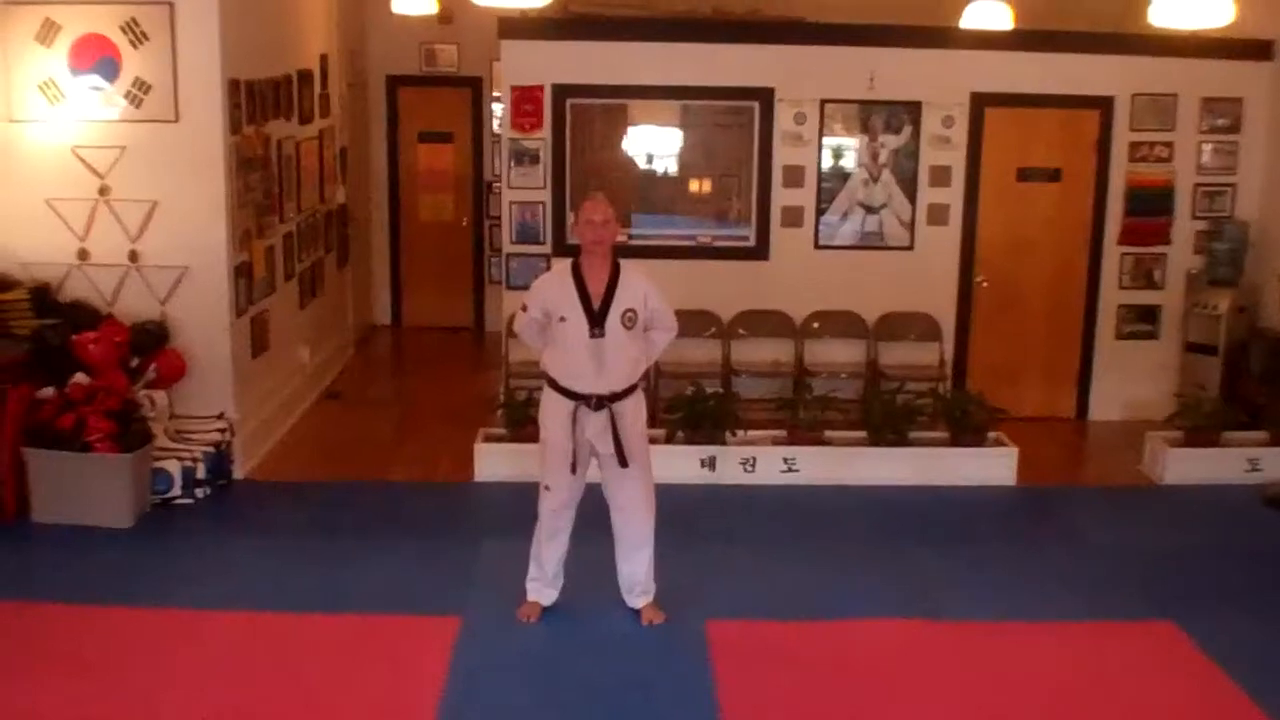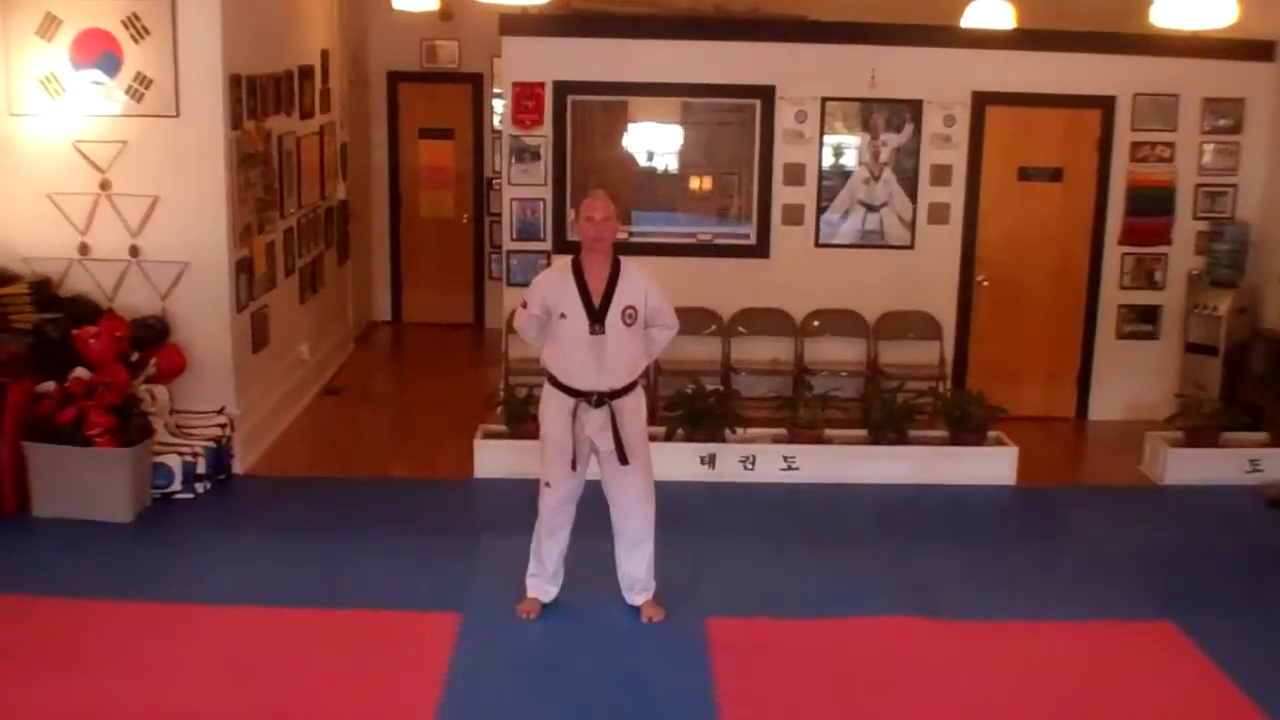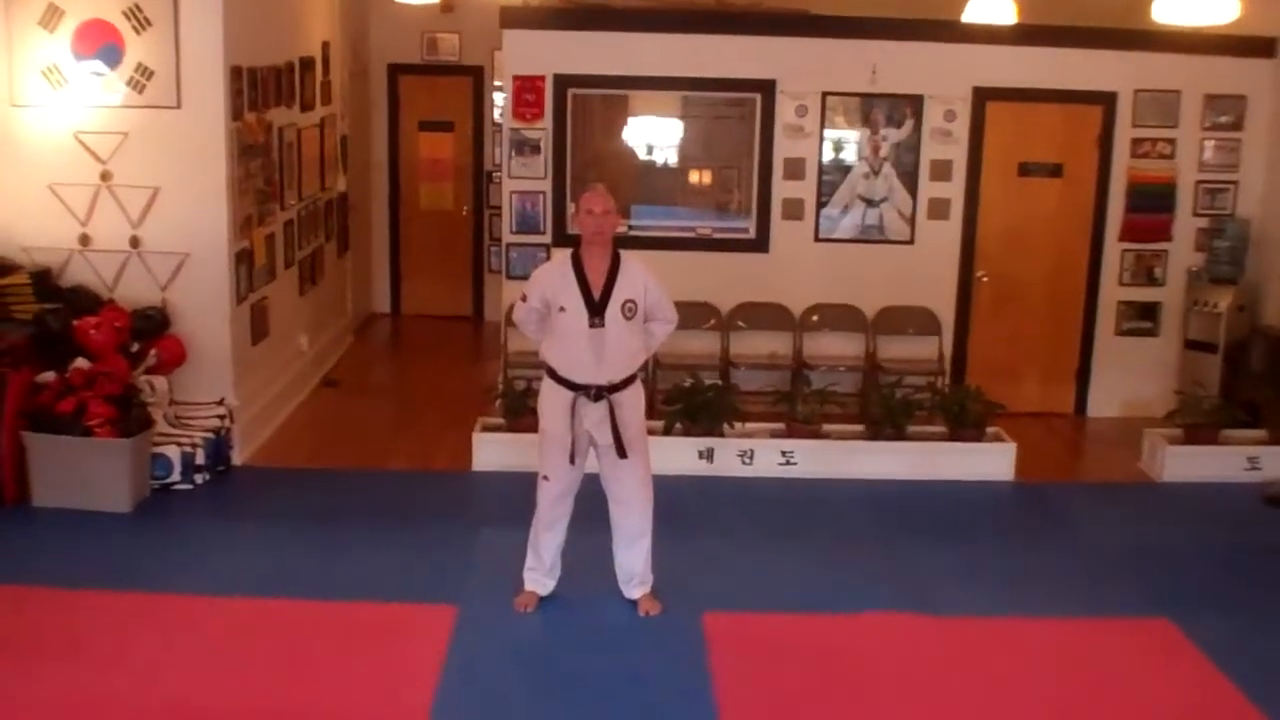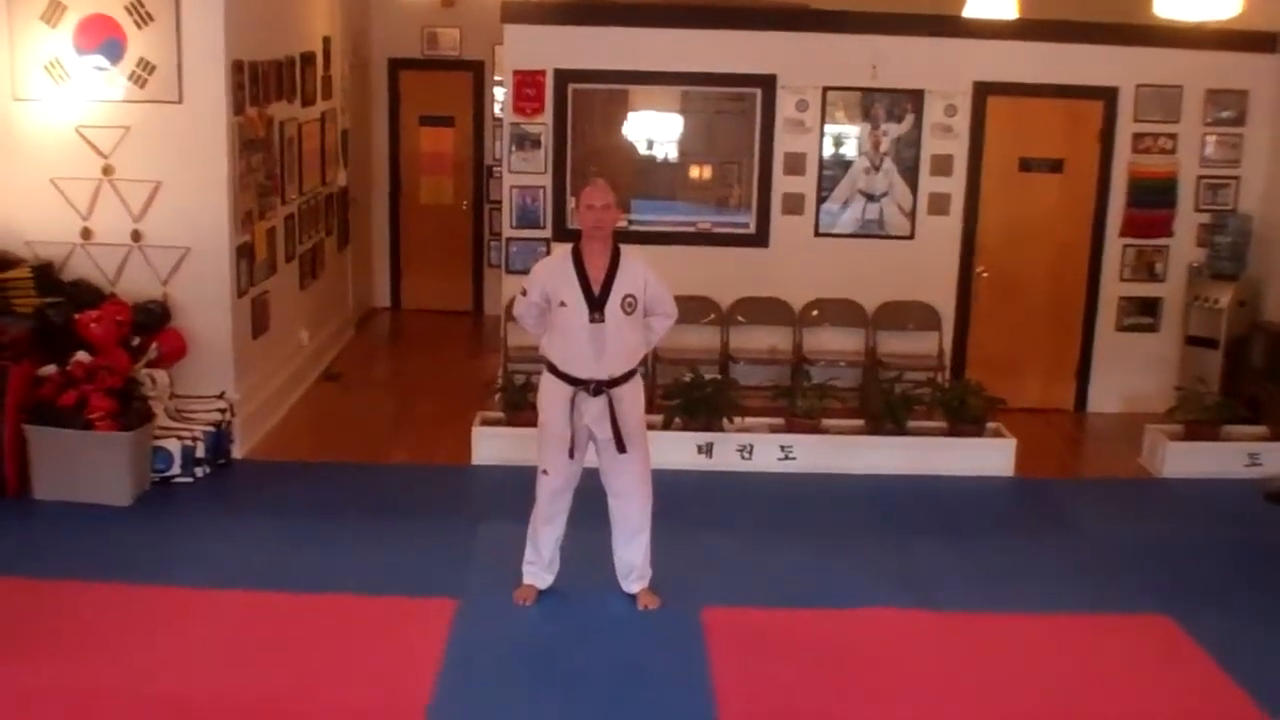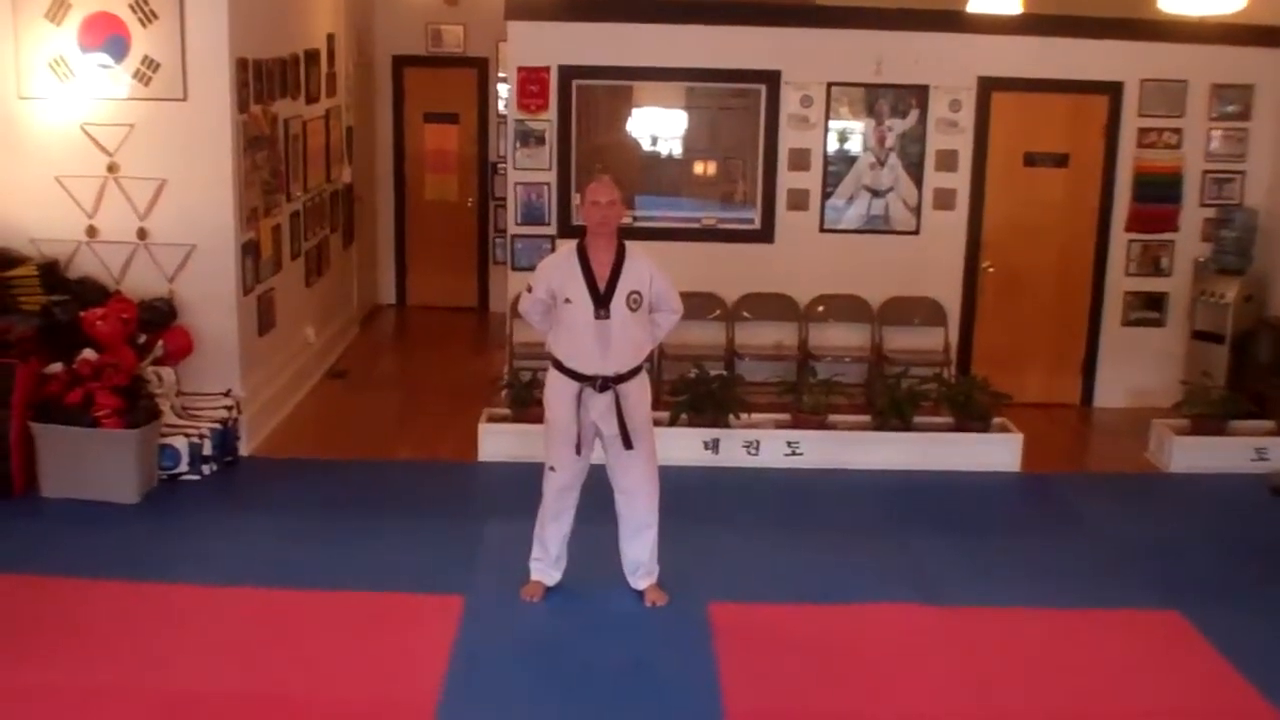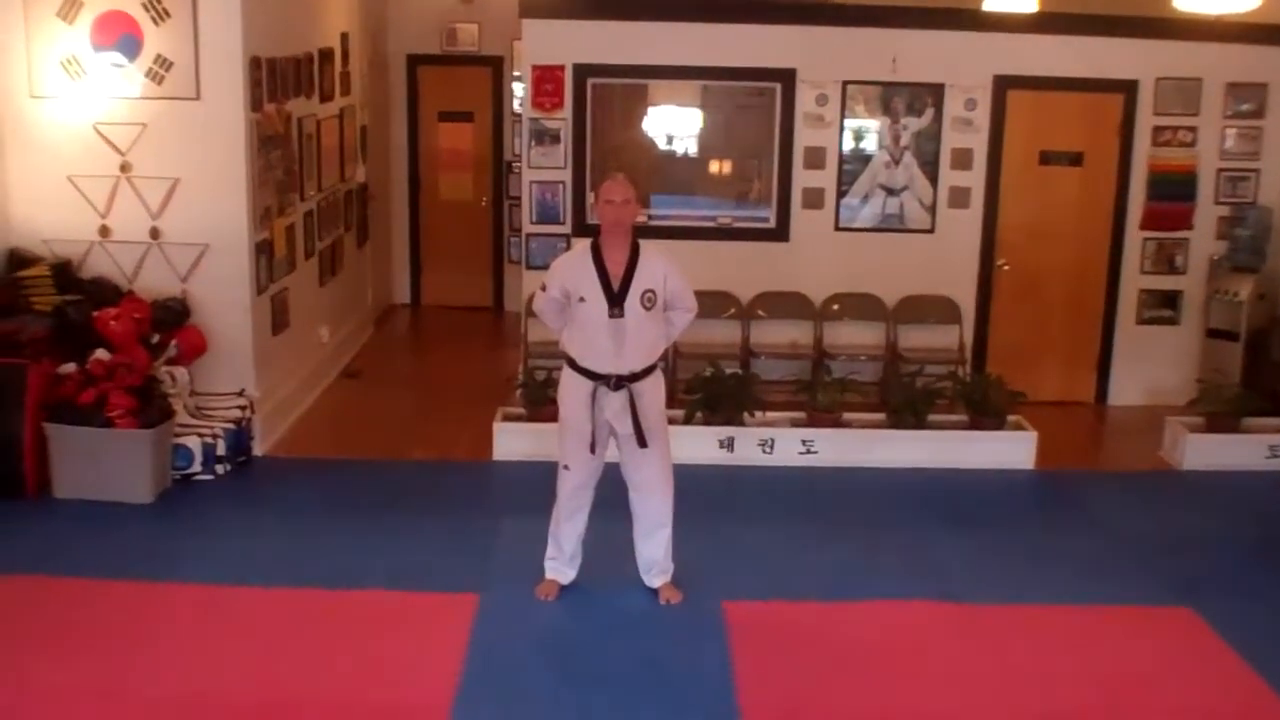
dt=0.5s
person 1, frame 1
left shoulder: (639, 286)
right shoulder: (550, 286)
left elbow: (665, 327)
right elbow: (526, 327)
left wrist: (636, 361)
right wrist: (559, 358)
left hip: (621, 409)
right hip: (565, 408)
left knee: (635, 505)
right knee: (555, 503)
left ankle: (641, 595)
right ankle: (540, 591)
person 1, frame 2
left shoulder: (639, 283)
right shoulder: (550, 282)
left elbow: (666, 325)
right elbow: (526, 324)
left wrist: (636, 358)
right wrist: (560, 356)
left hip: (622, 407)
right hip: (565, 406)
left knee: (635, 502)
right knee: (555, 500)
left ankle: (640, 592)
right ankle: (540, 588)
person 1, frame 3
left shoulder: (638, 277)
right shoulder: (550, 275)
left elbow: (665, 320)
right elbow: (525, 317)
left wrist: (635, 353)
right wrist: (557, 349)
left hip: (620, 400)
right hip: (564, 398)
left knee: (633, 495)
right knee: (553, 492)
left ankle: (638, 586)
right ankle: (537, 582)
person 1, frame 4
left shoulder: (638, 272)
right shoulder: (550, 270)
left elbow: (665, 314)
right elbow: (525, 312)
left wrist: (634, 347)
right wrist: (559, 343)
left hip: (620, 395)
right hip: (563, 393)
left knee: (632, 490)
right knee: (553, 486)
left ankle: (637, 580)
right ankle: (536, 575)
person 1, frame 5
left shoulder: (643, 269)
right shoulder: (556, 267)
left elbow: (670, 310)
right elbow: (531, 309)
left wrist: (640, 344)
right wrist: (564, 340)
left hip: (626, 391)
right hip: (569, 389)
left knee: (639, 486)
right knee: (559, 483)
left ankle: (644, 576)
right ankle: (543, 571)
person 1, frame 6
left shoulder: (658, 267)
right shoulder: (570, 266)
left elbow: (684, 309)
right elbow: (545, 307)
left wrist: (653, 343)
right wrist: (579, 338)
left hip: (640, 390)
right hip: (584, 388)
left knee: (653, 484)
right knee: (574, 481)
left ankle: (658, 575)
right ankle: (558, 570)
